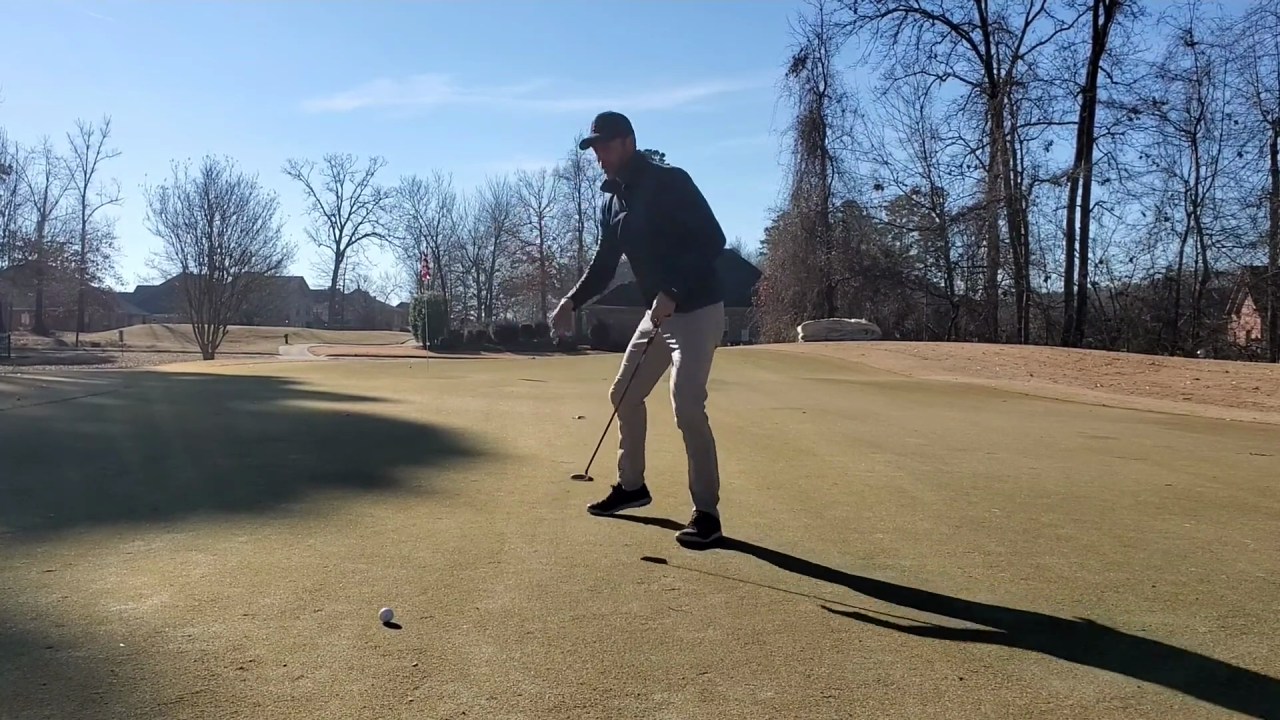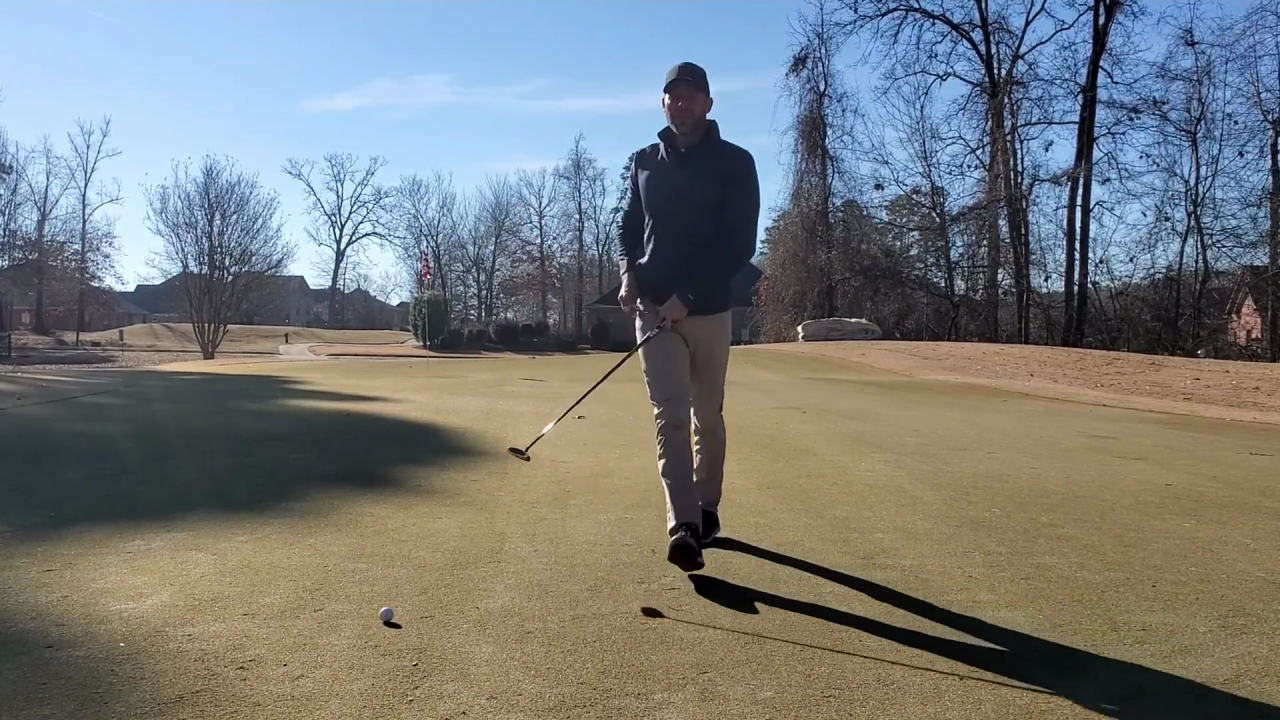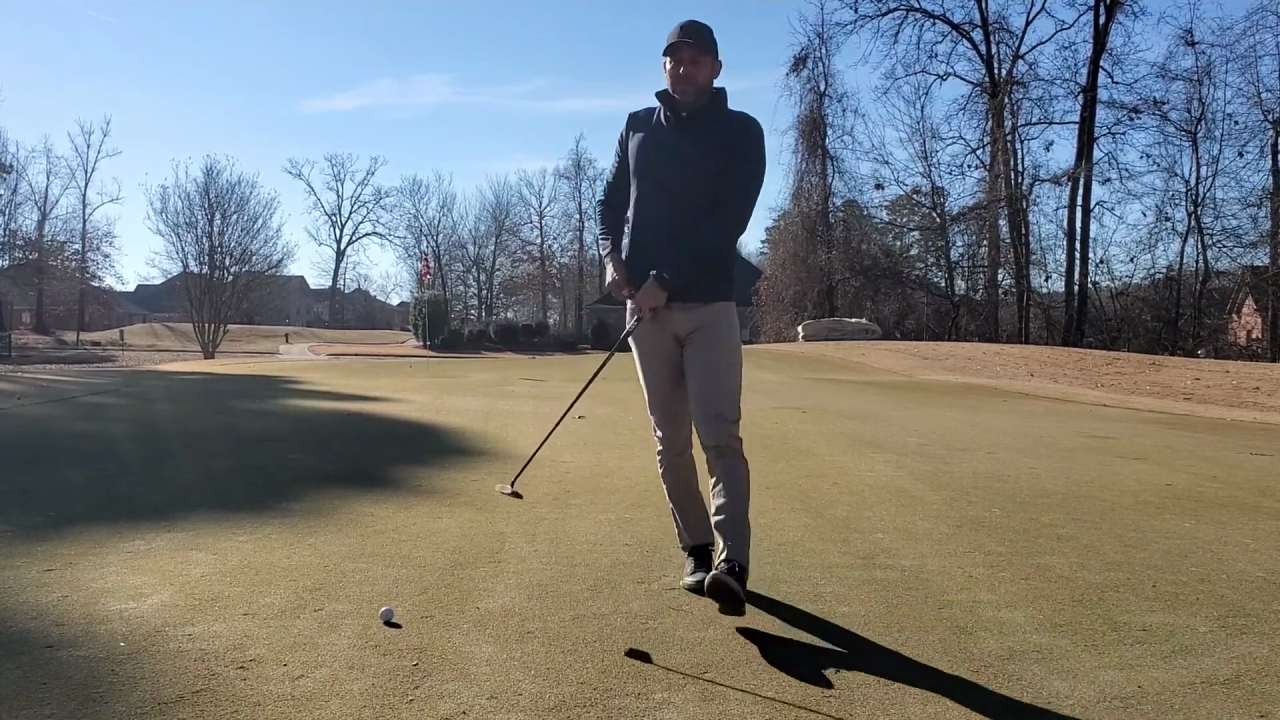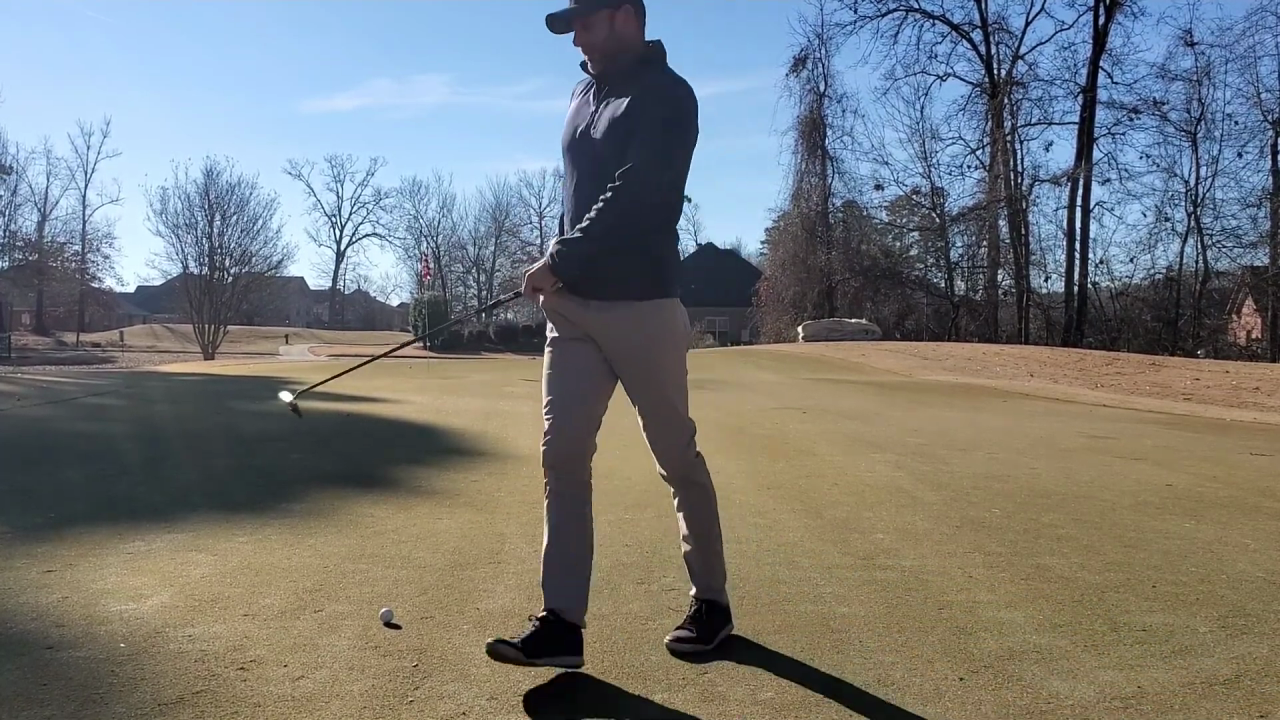
dt=0.5s
person 1, frame 1
left shoulder: (669, 181)
right shoulder: (611, 202)
left elbow: (712, 240)
right elbow: (603, 266)
left wrist: (672, 292)
right wrist: (571, 301)
left hip: (699, 310)
right hip: (660, 312)
left knee: (687, 404)
right knee: (625, 393)
left ankle: (706, 511)
right ankle: (631, 485)
person 1, frame 2
left shoulder: (734, 162)
right shoulder: (644, 162)
left elbow: (740, 244)
right elbow: (629, 228)
left wrist: (689, 296)
right wrist: (628, 274)
left hip: (710, 311)
right hip: (655, 308)
left knee: (707, 418)
right knee: (671, 417)
left ankle: (706, 508)
right ankle: (685, 530)
person 1, frame 3
left shoulder: (741, 132)
right shoulder: (637, 126)
left elbow: (730, 220)
right elbow: (610, 202)
left wrist: (665, 280)
right wrist: (613, 258)
left hip: (710, 306)
right hip: (647, 307)
left knee: (718, 432)
right knee: (671, 439)
left ankle: (733, 569)
right ankle: (697, 547)
person 1, frame 4
left shoulder: (666, 96)
right shoulder: (583, 97)
left elbow: (634, 197)
left wrist: (557, 262)
right wrist: (556, 265)
left hip: (644, 305)
right hip: (575, 304)
left knee: (677, 459)
right knee: (561, 450)
left ankle: (711, 600)
right ankle: (557, 623)
